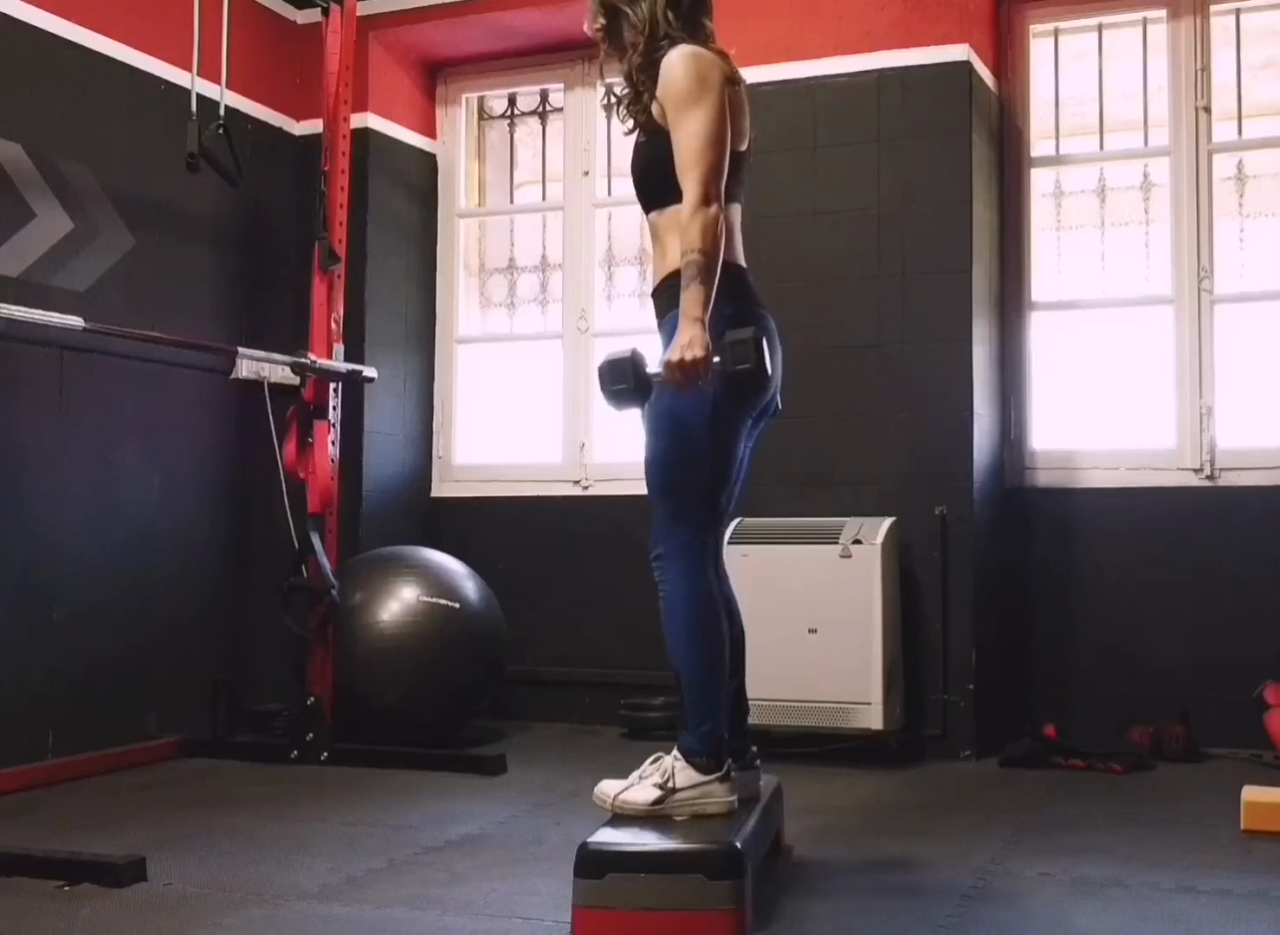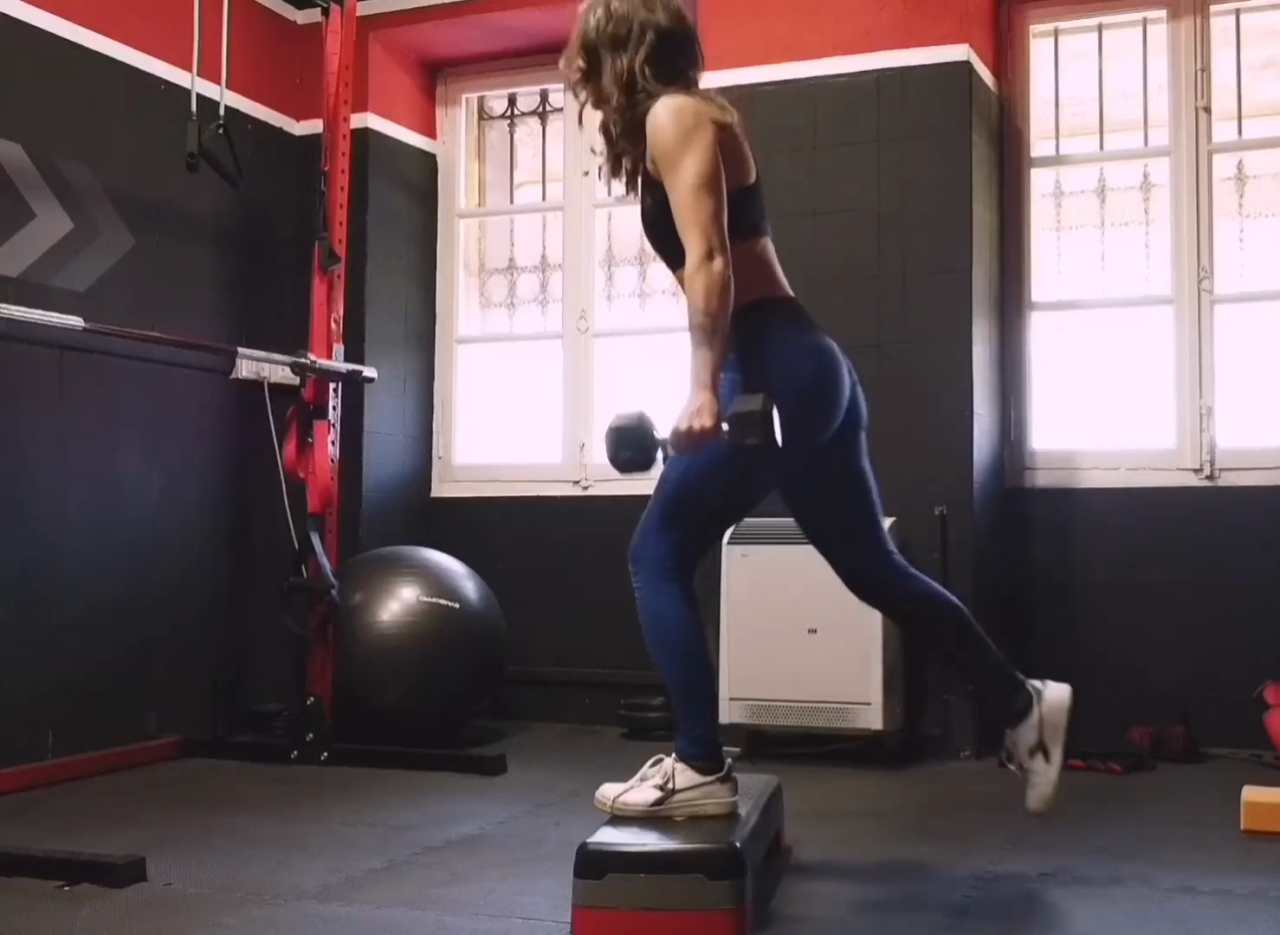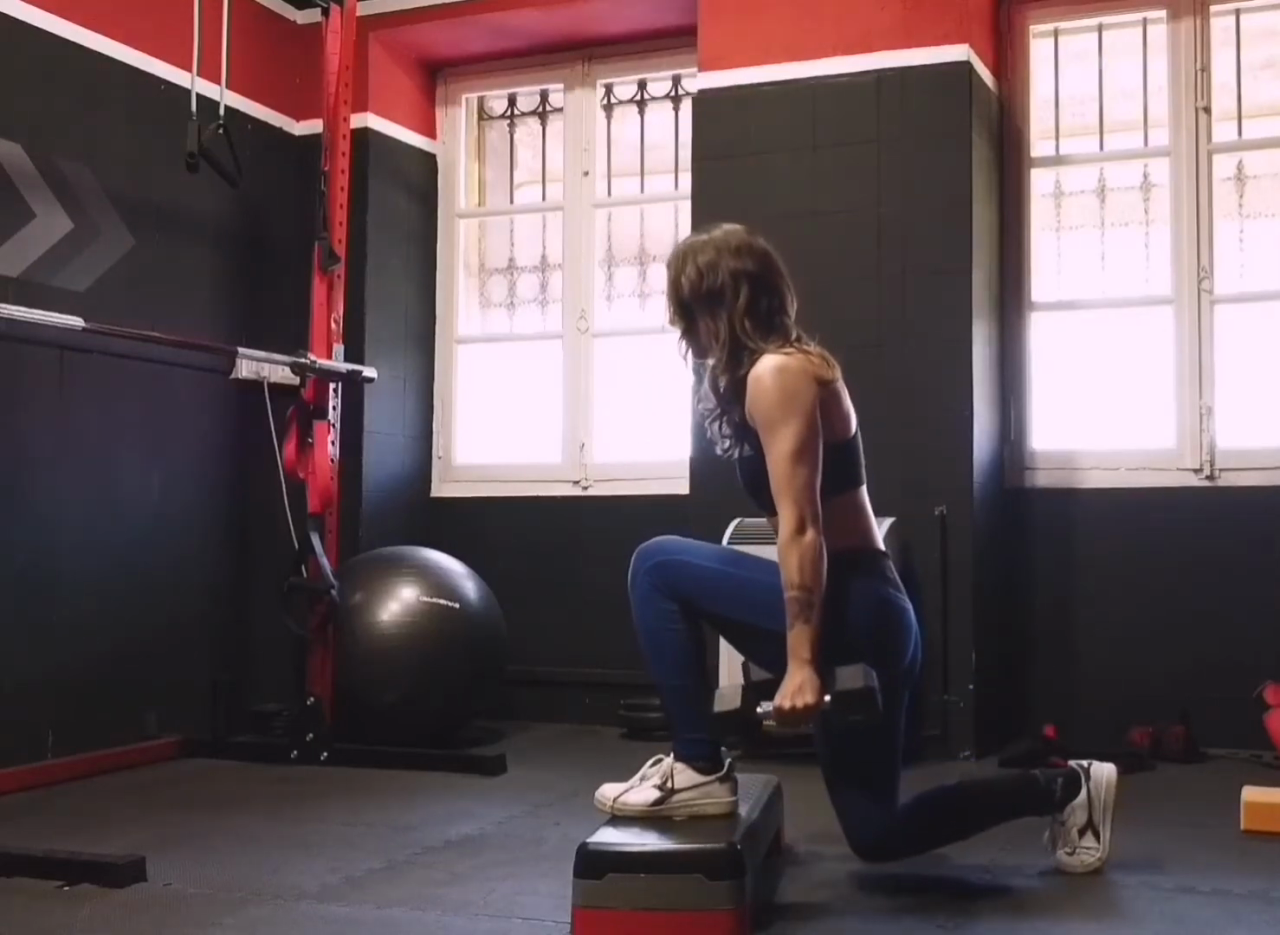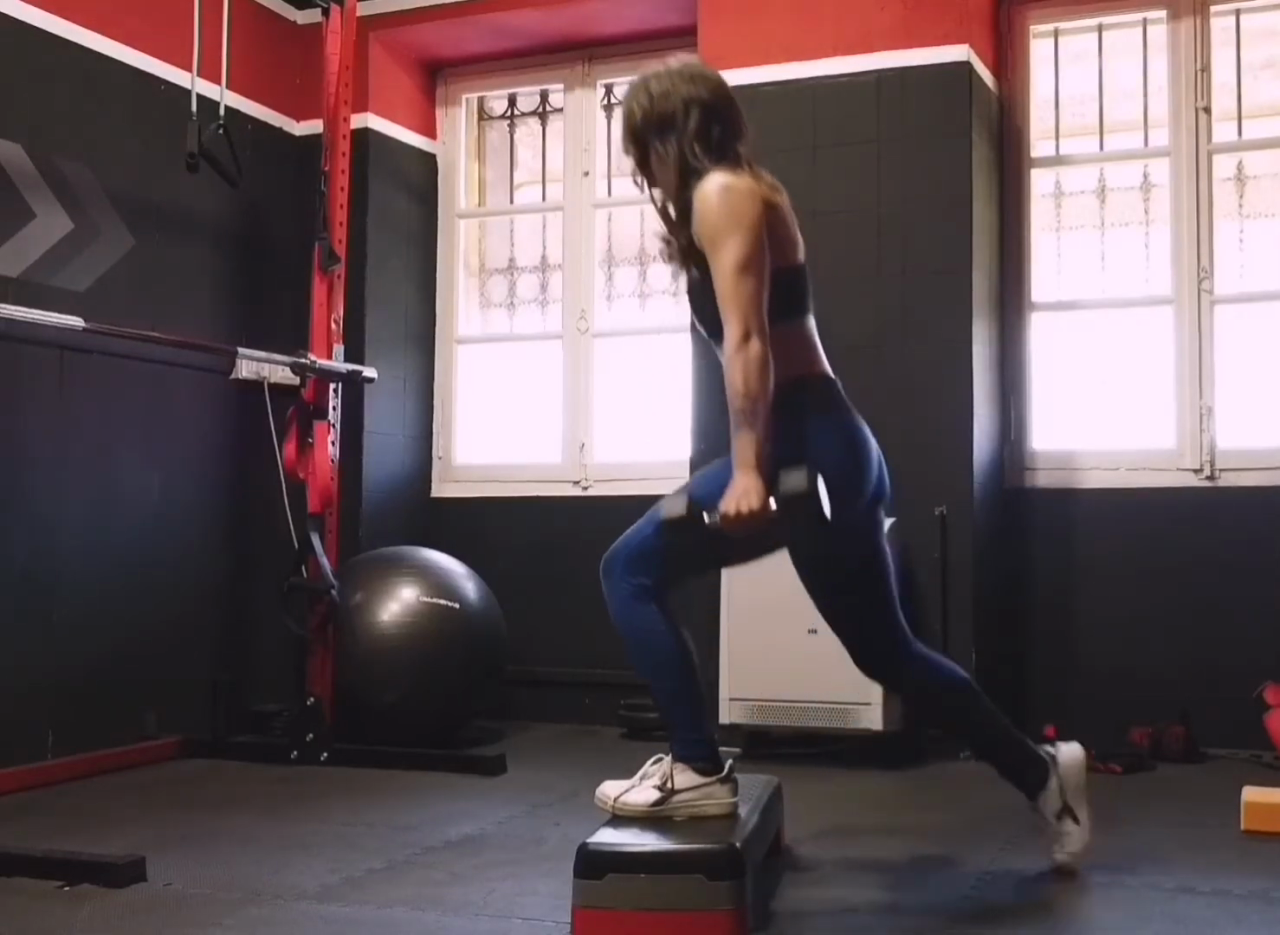
dt=1s
person 1, frame 1
right shoulder: (686, 75)
left elbow: (703, 206)
left wrist: (693, 321)
left hip: (712, 330)
right hip: (725, 333)
left knee: (679, 550)
right knee: (695, 551)
left ankle: (705, 764)
right ankle: (728, 752)
person 1, frame 2
left shoulder: (672, 114)
right shoulder: (688, 118)
left elbow: (708, 262)
left wrist: (704, 388)
right wrist: (716, 380)
left hip: (773, 366)
right hip: (805, 367)
left knee: (660, 554)
right knee: (870, 567)
left ankle: (699, 770)
right ankle: (1022, 706)
person 1, frame 3
left shoulder: (776, 373)
right shoulder: (790, 364)
left elbow: (801, 529)
left wrist: (801, 663)
left hip: (850, 611)
right hip: (861, 606)
left knee: (659, 568)
right knee: (880, 833)
left ankle: (697, 771)
right ankle: (1066, 788)
person 1, frame 4
left shoulder: (720, 194)
right shoulder: (743, 193)
left elbow: (746, 345)
left wrist: (747, 471)
right wrist: (754, 461)
left hip: (805, 446)
right hip: (827, 444)
left knee: (632, 572)
right knee: (888, 652)
left ankle: (697, 773)
right ankle: (1042, 770)
